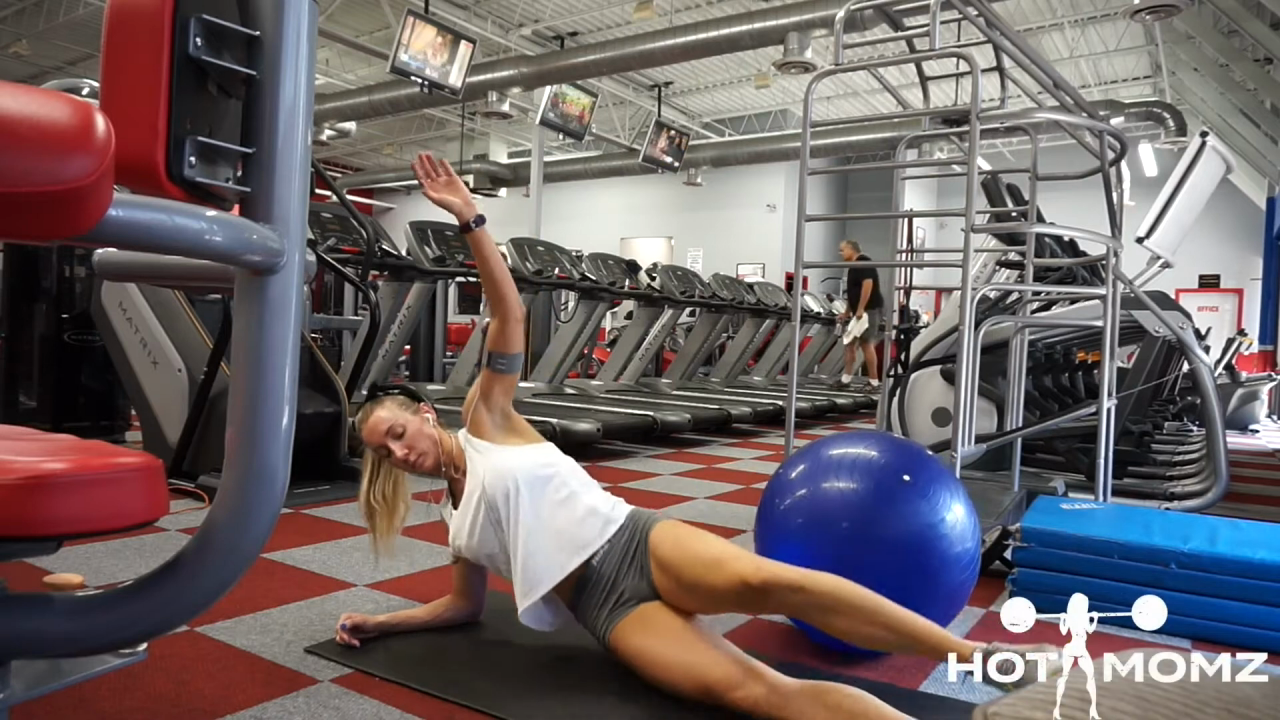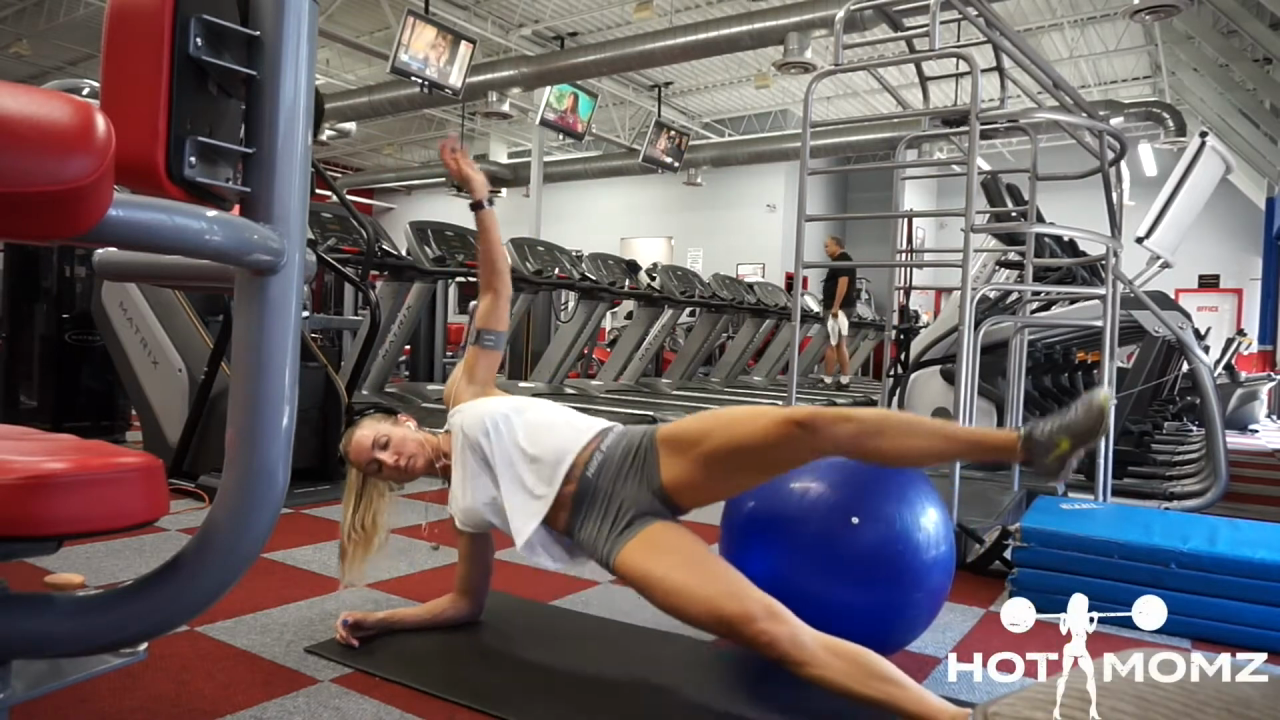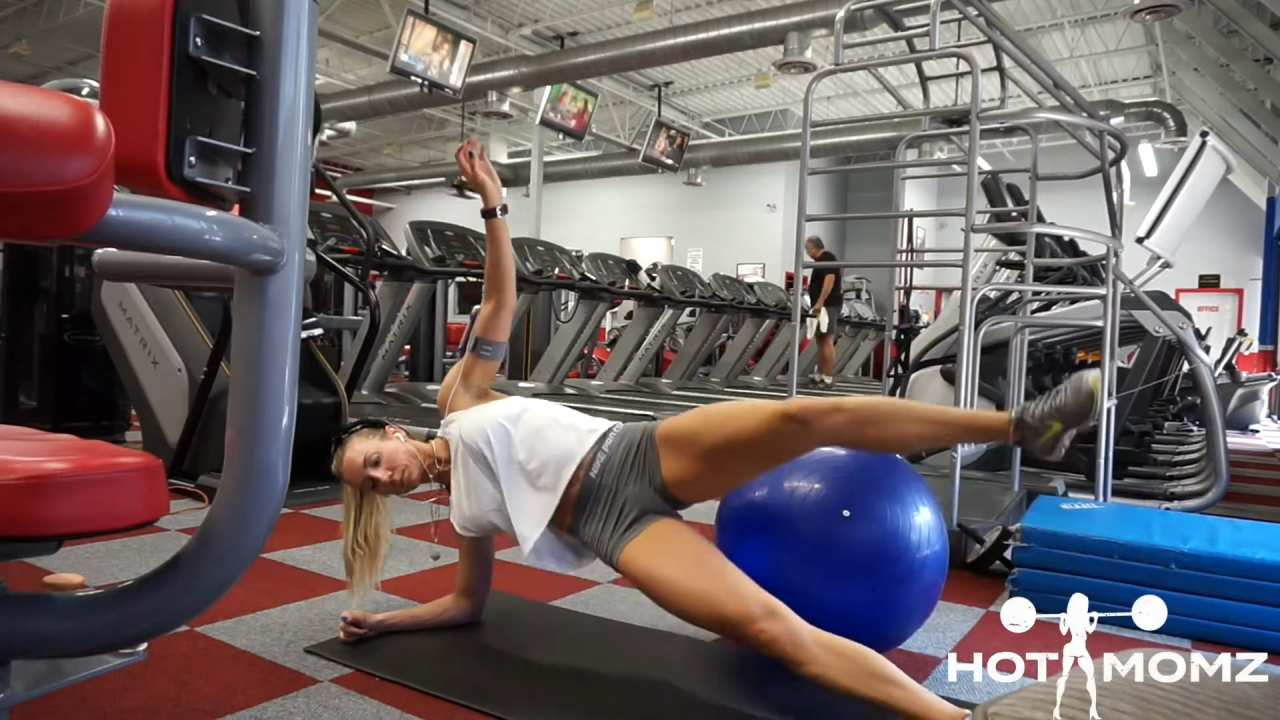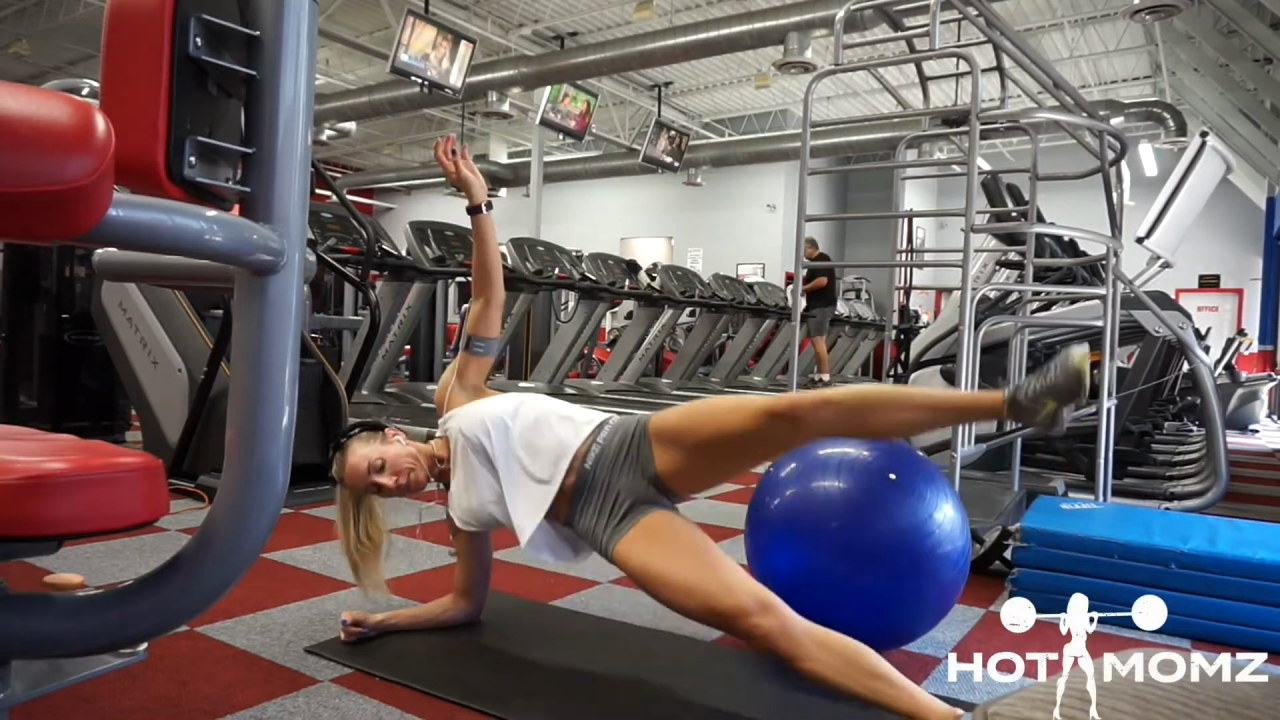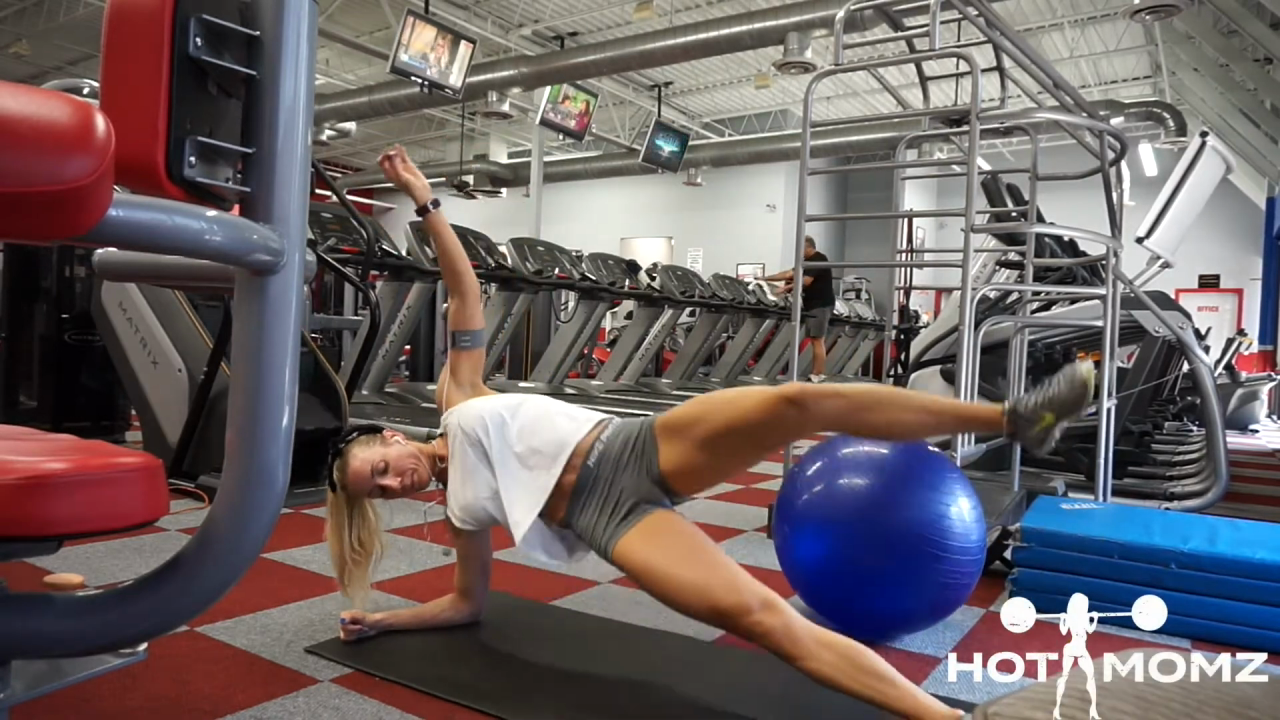
dt=1s
person 1, frame 1
left shoulder: (483, 418)
right shoulder: (456, 518)
left elbow: (509, 312)
right elbow: (463, 607)
left wrist: (469, 220)
right wrist: (379, 624)
left hip: (636, 542)
right hip: (610, 607)
left knee: (772, 582)
left ankle: (980, 654)
person 1, frame 2
left shoulder: (465, 392)
right shoulder: (464, 500)
left elbow: (497, 290)
right elbow: (467, 602)
left wrist: (476, 196)
right wrist: (378, 620)
left hip: (644, 459)
right hip: (613, 524)
left knee: (810, 424)
right knee: (768, 629)
left ankle: (1026, 444)
person 1, frame 3
left shoulder: (459, 396)
right shoulder: (464, 508)
left elbow: (501, 296)
right elbow: (469, 602)
left wrist: (490, 202)
right wrist: (380, 621)
left hip: (644, 456)
right hip: (616, 522)
left knee: (804, 417)
right knee: (769, 627)
left ankle: (1016, 423)
person 1, frame 4
left shoulder: (456, 395)
right shoulder: (459, 503)
left elbow: (490, 294)
right elbow: (467, 603)
left wrist: (475, 200)
right wrist: (379, 621)
left hip: (637, 450)
right hip: (609, 515)
left knee: (793, 412)
right knee: (763, 619)
left ankle: (1009, 402)
person 1, frame 5
left shoulder: (456, 395)
right shoulder: (458, 503)
left elbow: (465, 289)
right elbow: (467, 603)
left wrist: (425, 201)
right wrist: (378, 620)
left hip: (639, 448)
right hip: (611, 514)
left knee: (796, 402)
right knee: (763, 616)
left ankle: (1011, 417)
